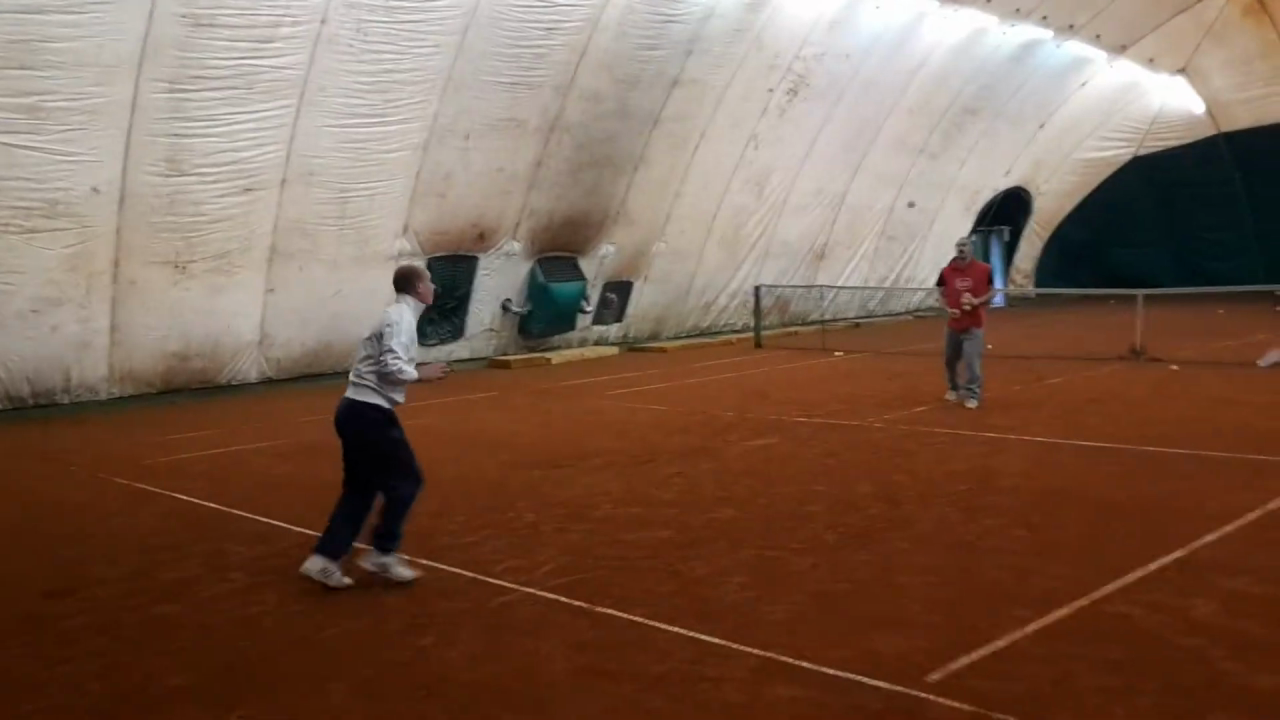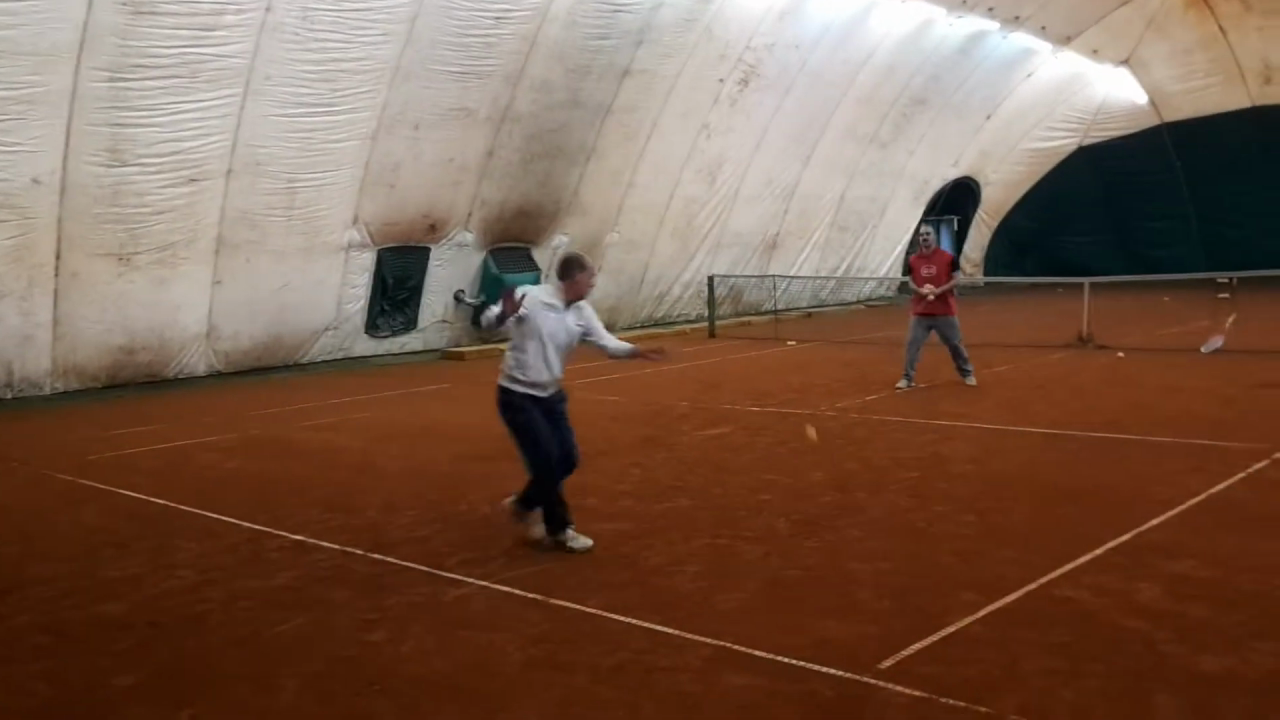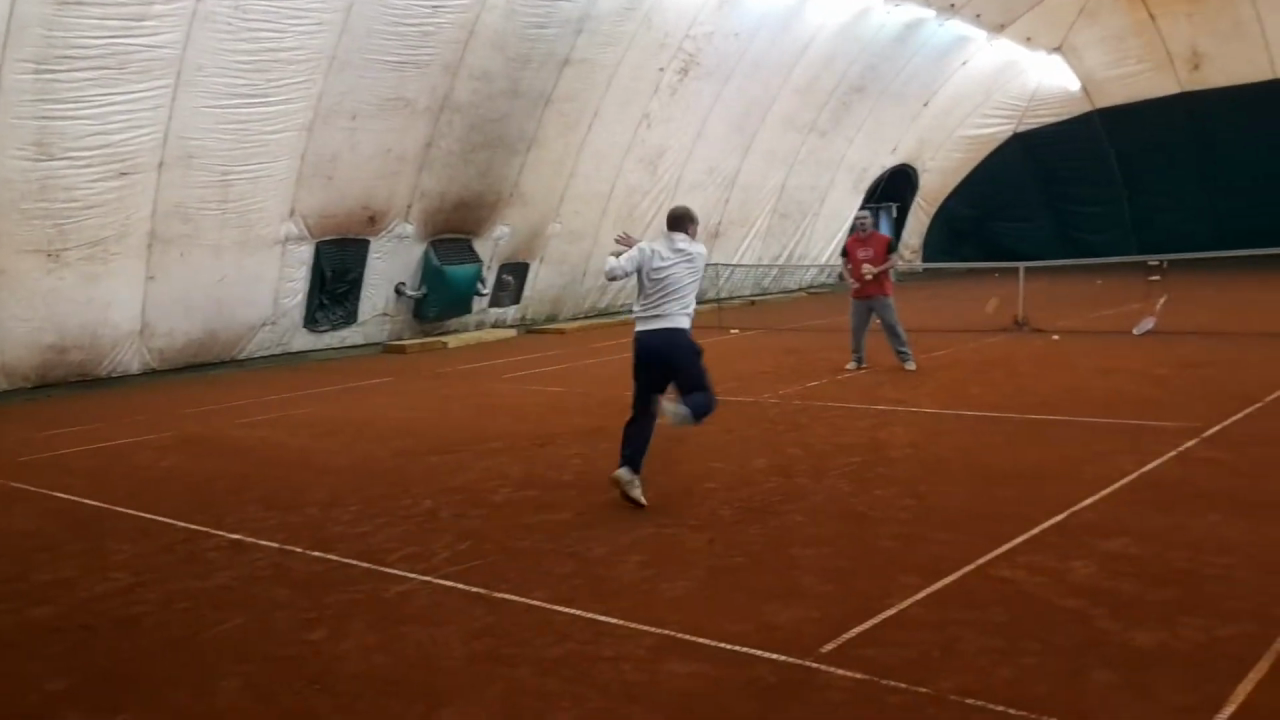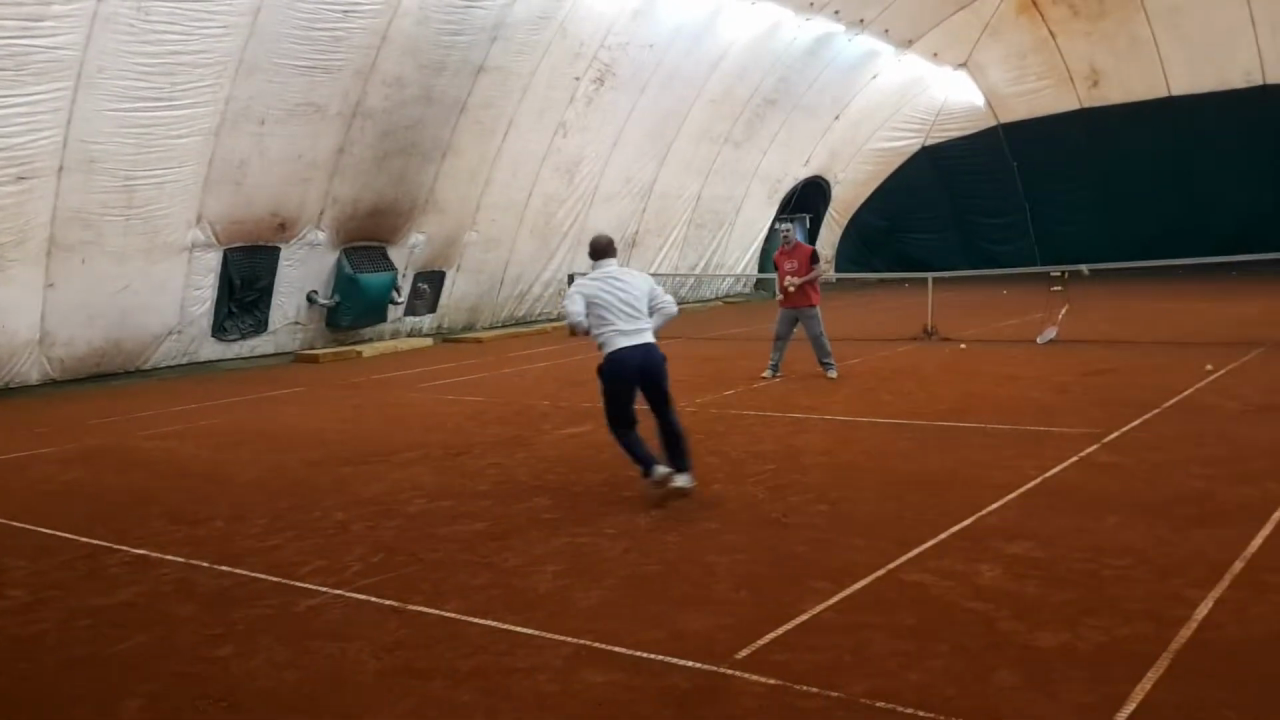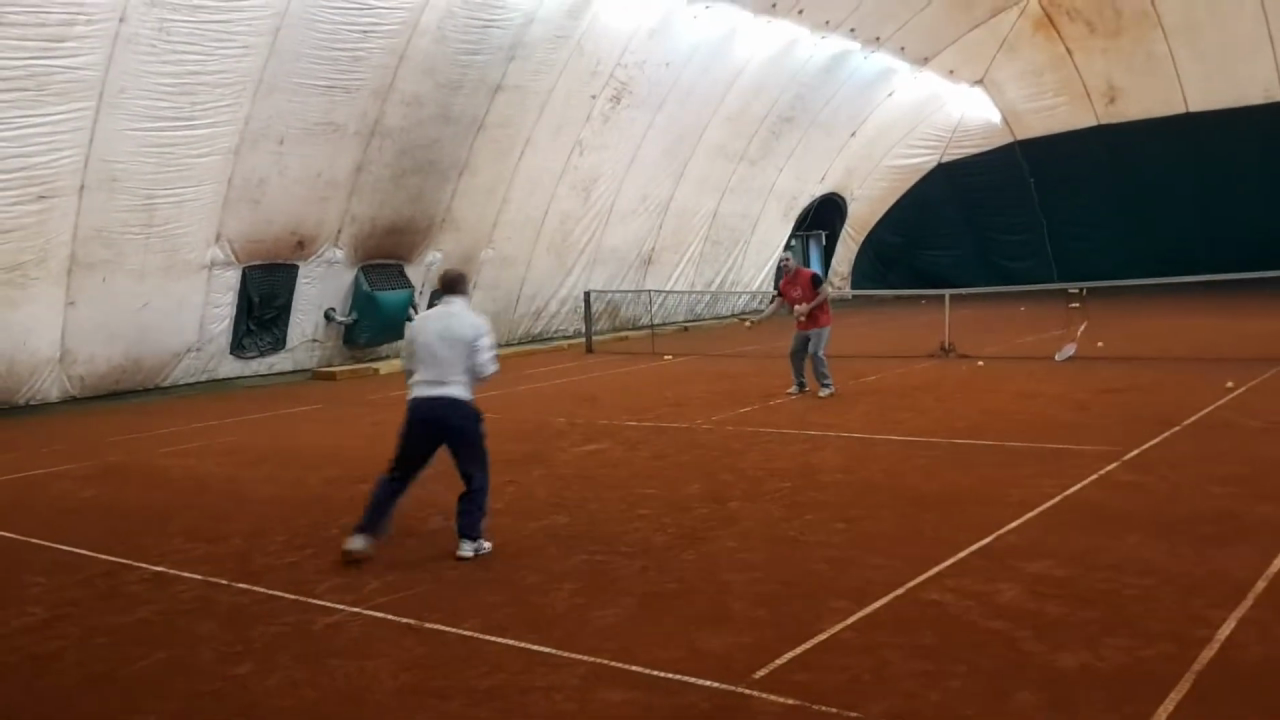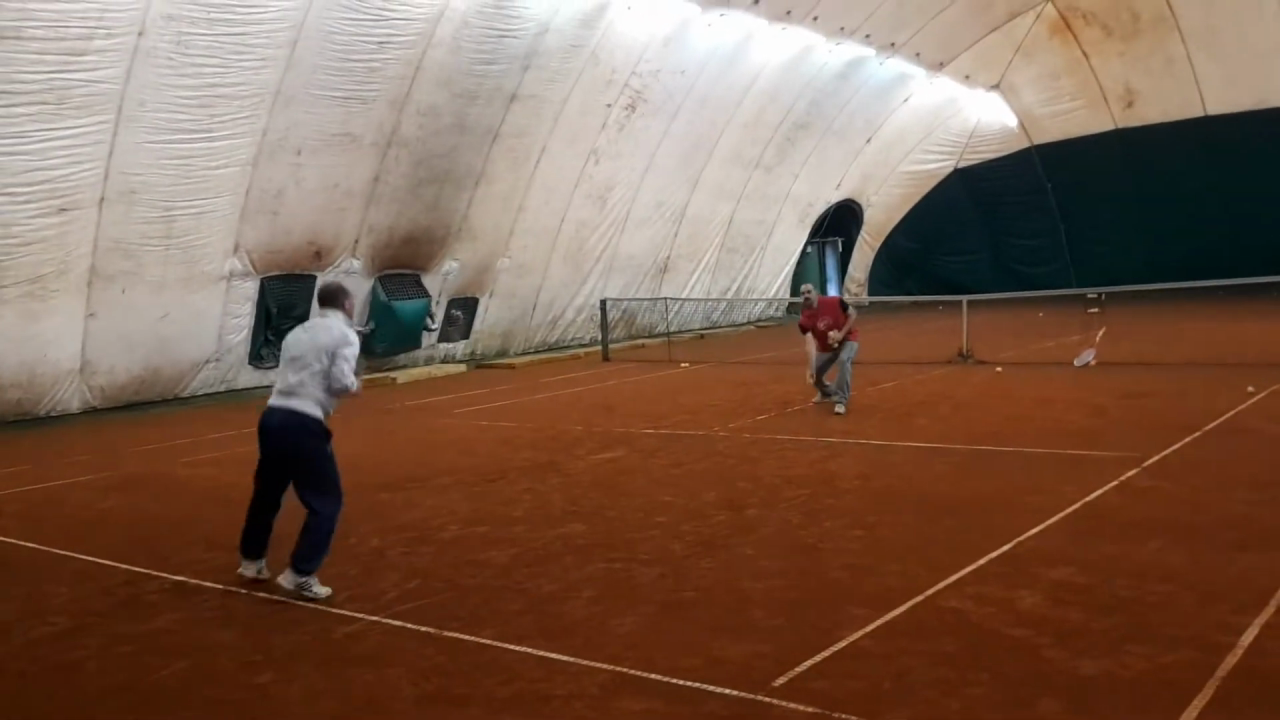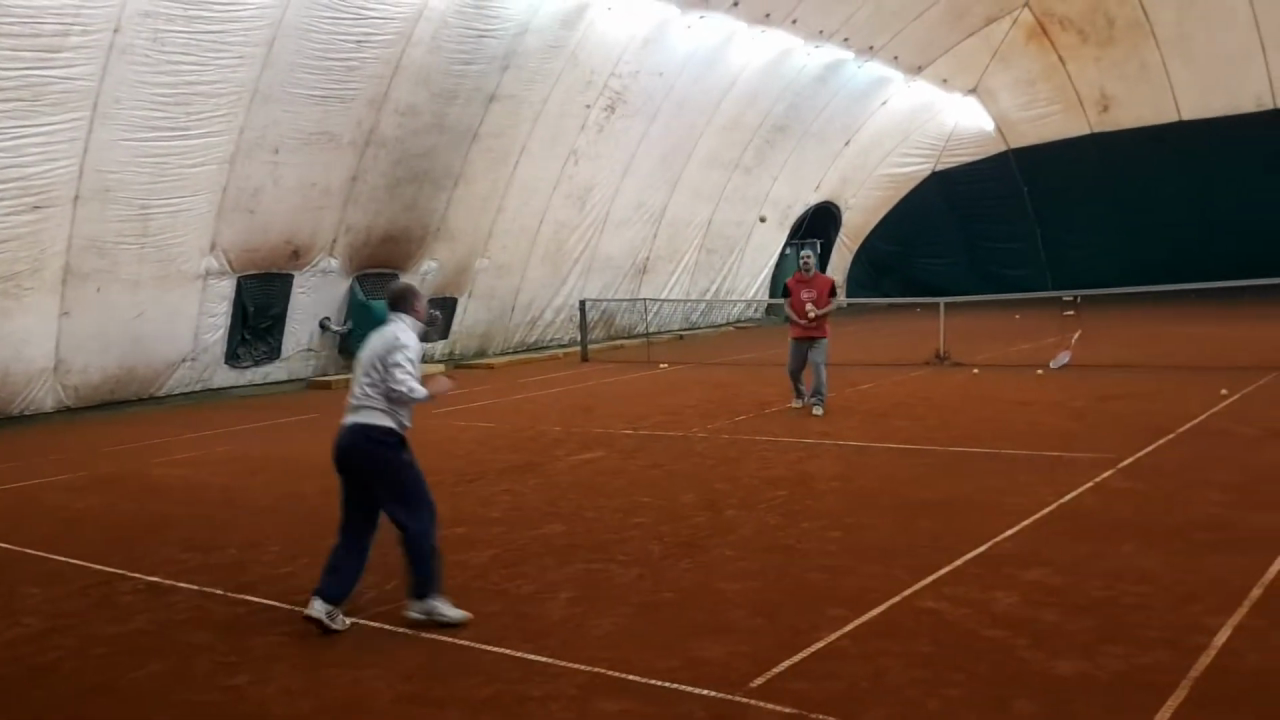
dt=0.7s
person 1, frame 1
left shoulder: (396, 316)
right shoulder: (401, 317)
right elbow: (392, 365)
left wrist: (418, 373)
right wrist: (421, 374)
left hip: (354, 408)
right hip: (370, 413)
left knee: (357, 489)
right knee: (406, 481)
left ankle: (325, 560)
right ankle: (381, 553)
person 1, frame 2
left shoulder: (582, 313)
right shoulder: (529, 296)
left elbow: (607, 343)
right elbow: (489, 320)
left wrist: (638, 351)
right wrist: (505, 313)
left hip: (549, 395)
right hip: (517, 395)
left knee: (567, 459)
right knee: (546, 461)
left ankle: (523, 504)
right ankle: (559, 530)
person 1, frame 3
left shoulder: (648, 248)
right shoulder: (698, 253)
left elbow: (613, 272)
left wrist: (615, 257)
left hip: (644, 339)
right hip: (675, 339)
left knee: (642, 411)
right knee: (702, 399)
left ankle: (628, 470)
right ankle: (677, 409)
person 1, frame 4
left shoulder: (582, 286)
right shoulder: (640, 278)
left elbow: (575, 319)
right elbow: (669, 308)
left wrist: (587, 329)
left hip: (617, 359)
right hip: (649, 352)
left knee: (623, 425)
right knee: (665, 414)
left ankle: (655, 469)
right ankle: (682, 472)
person 1, frame 5
left shoulder: (419, 322)
right shoulder: (475, 323)
left elbow: (411, 365)
right elbow: (485, 371)
right wrist: (492, 363)
left hip: (420, 406)
right hip: (455, 407)
left knee: (397, 475)
right knee: (476, 476)
left ankle: (363, 537)
right ankle: (469, 540)
person 1, frame 6
left shoulder: (297, 333)
right shoulder: (345, 335)
right elbow: (341, 382)
right wrist: (356, 384)
left hip: (272, 418)
right hip: (305, 425)
left knee: (267, 492)
right knee: (325, 503)
left ankle: (251, 560)
right ankle: (300, 575)
person 1, frame 7
left shoulder: (376, 338)
right shoulder: (404, 338)
right elbow: (400, 387)
left wrist: (422, 391)
right wrist: (429, 391)
left hip: (351, 437)
right hip: (377, 439)
left knee: (357, 528)
right knee: (418, 515)
left ankle: (326, 603)
right ankle: (426, 600)
